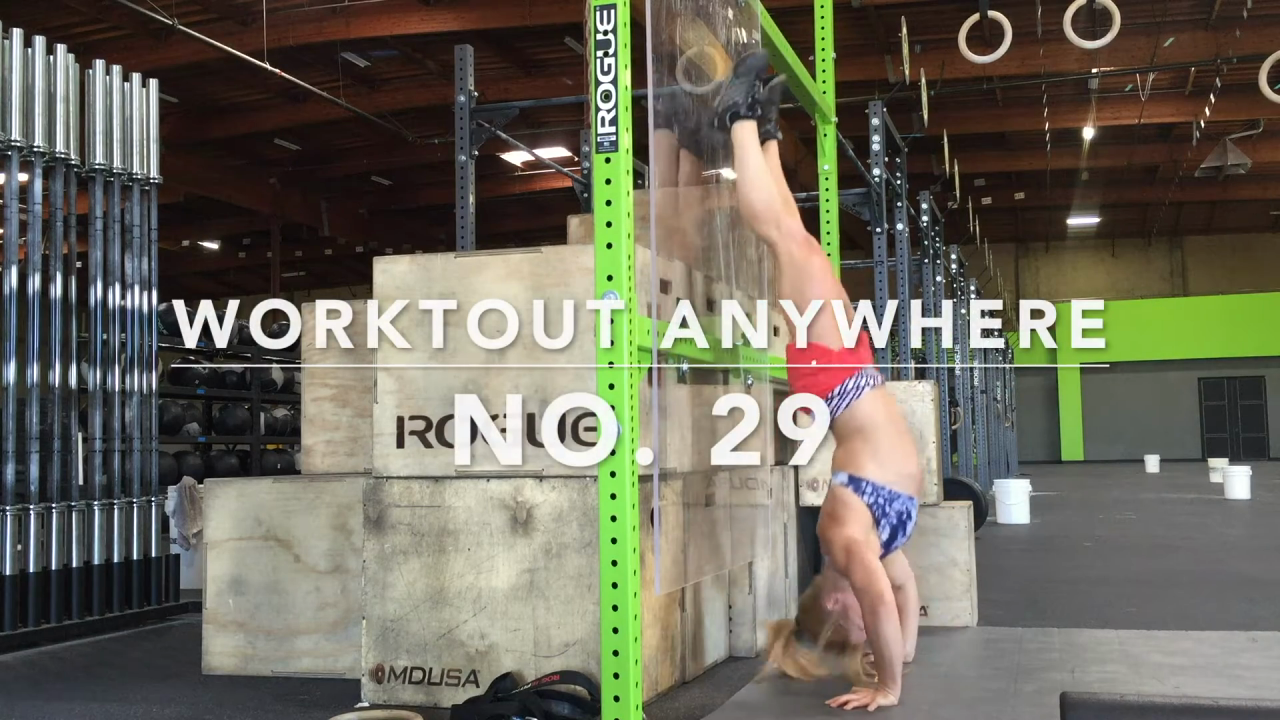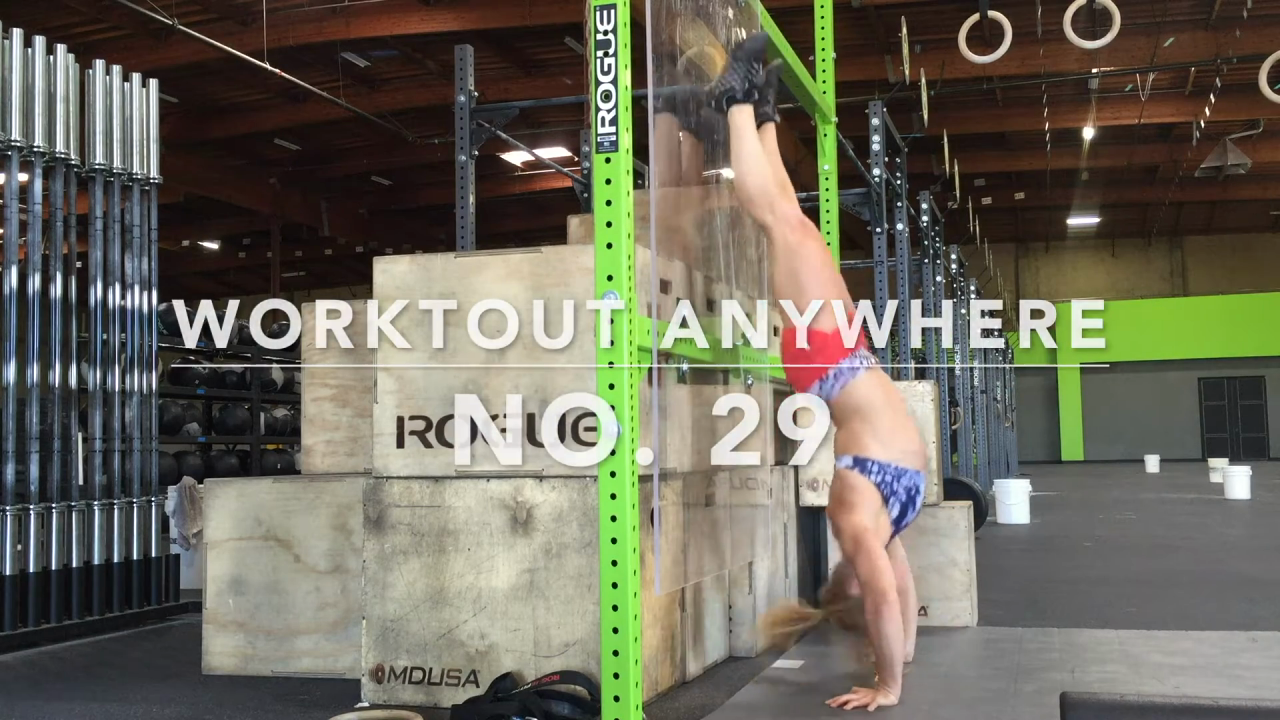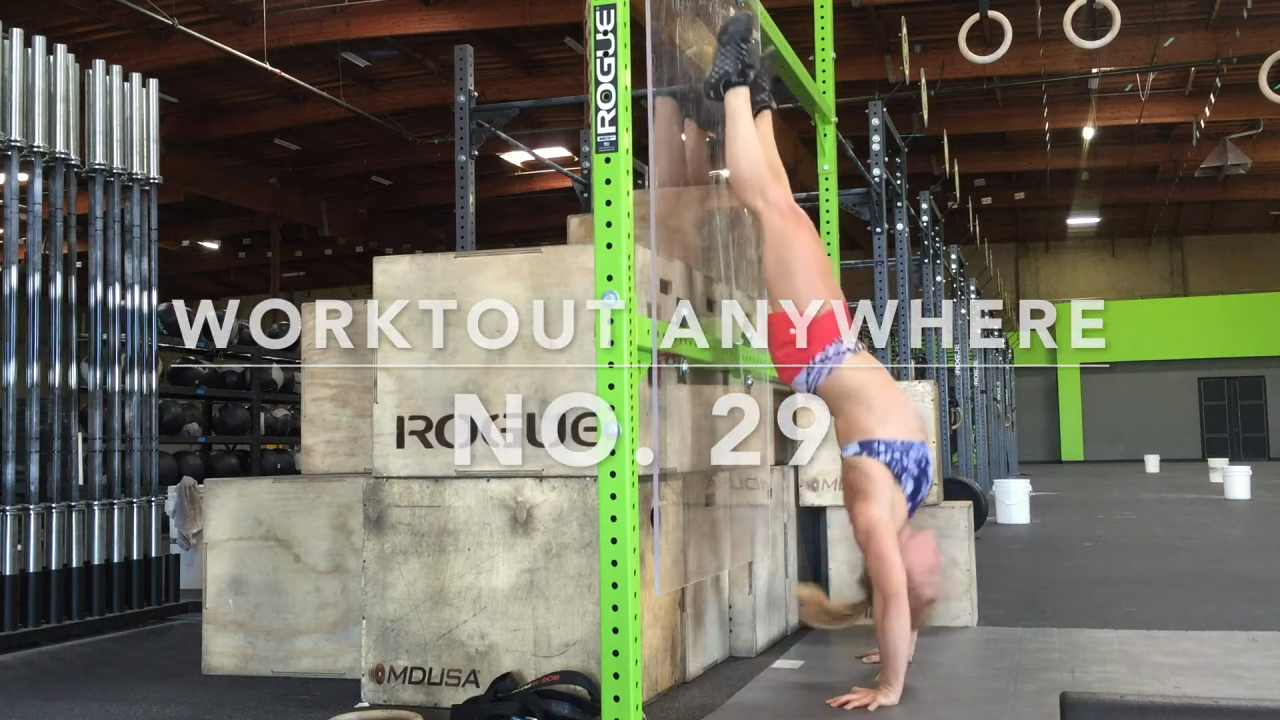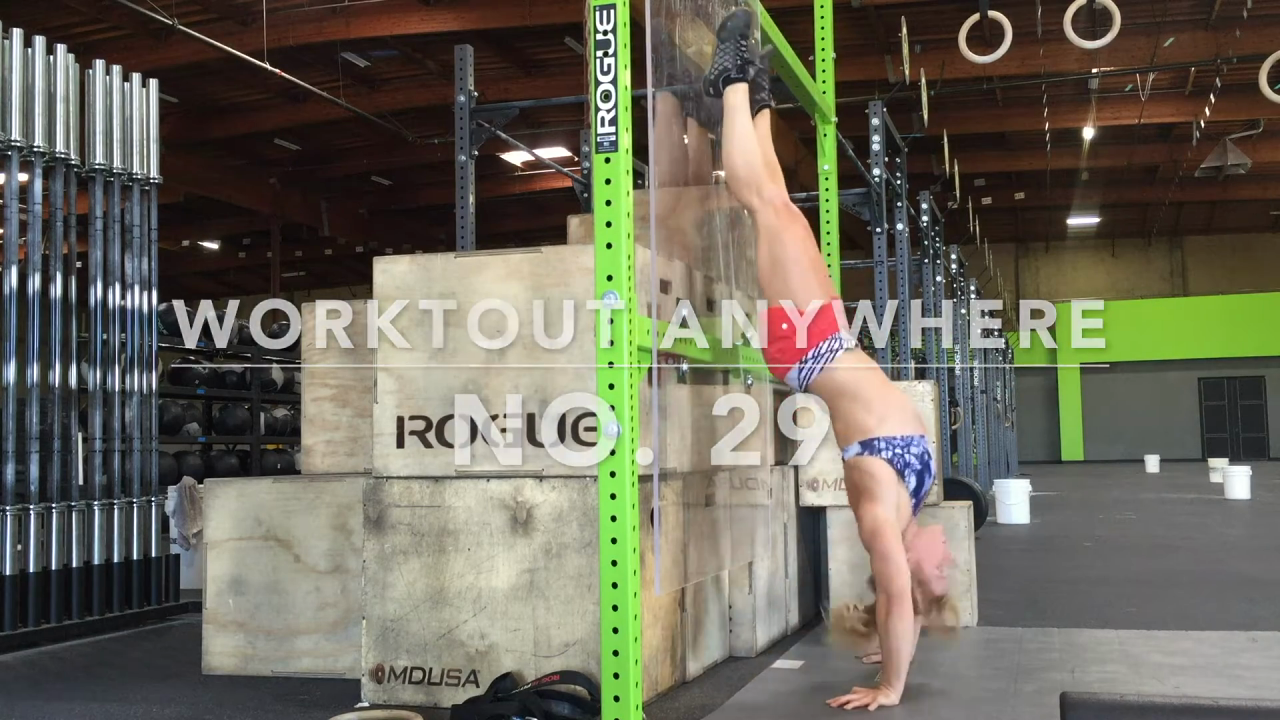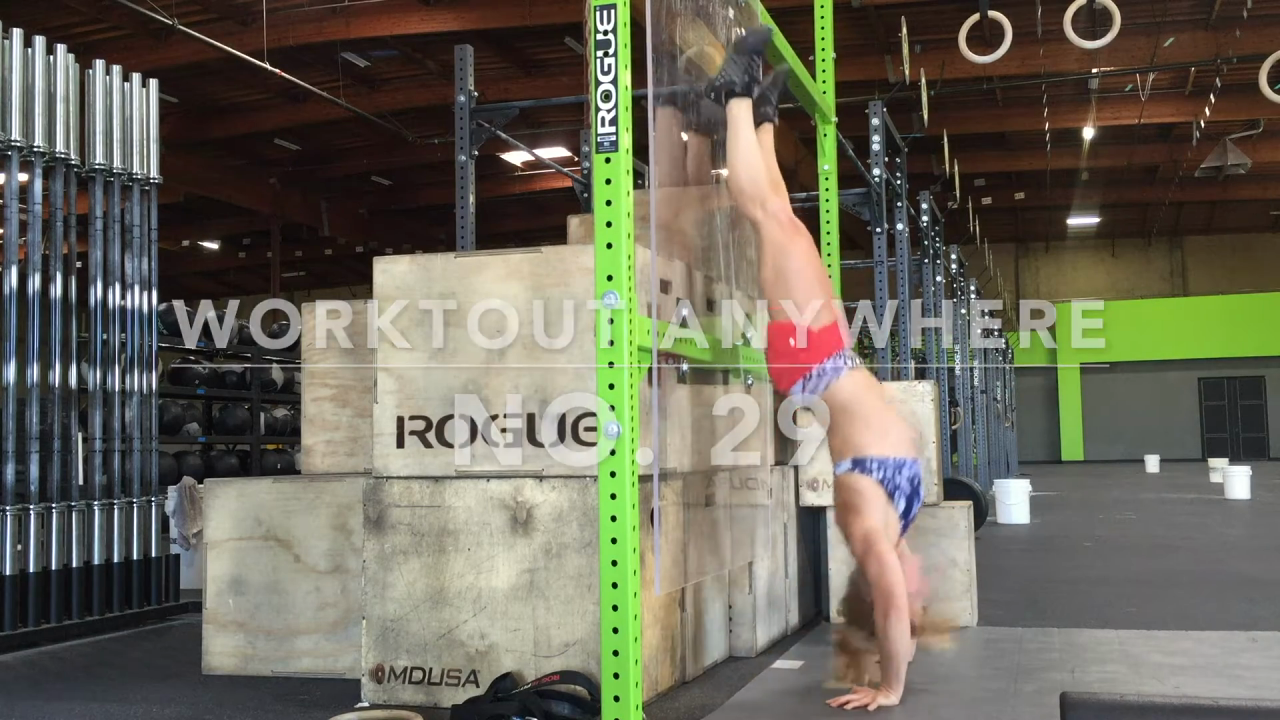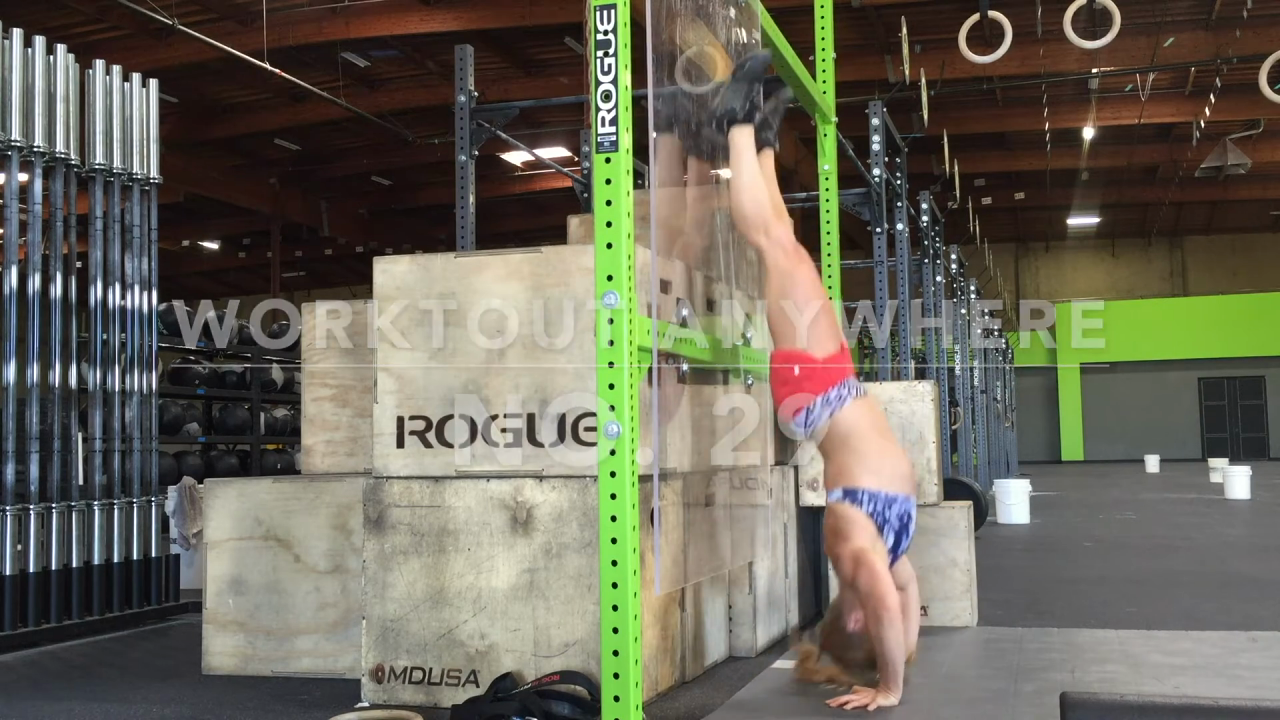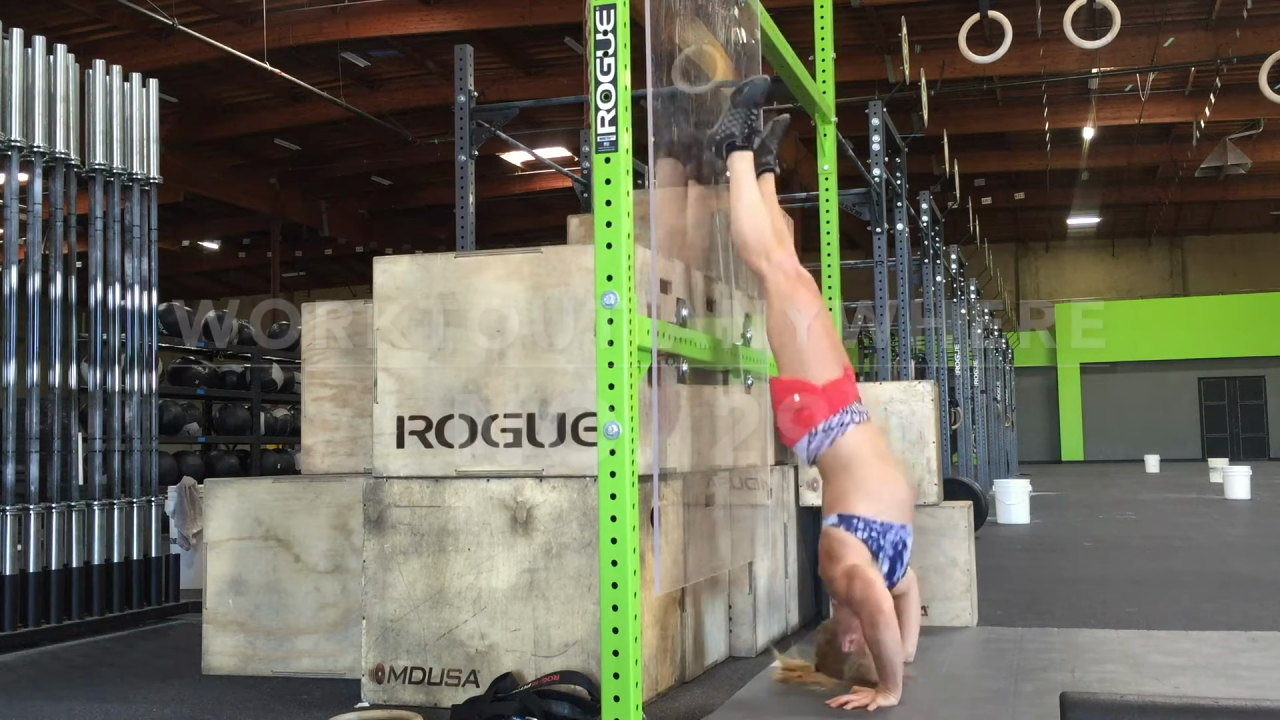
dt=0.1s
person 1, frame 1
right shoulder: (851, 529)
left wrist: (894, 670)
right wrist: (889, 687)
left hip: (841, 370)
right hip: (833, 369)
left knee: (791, 238)
right knee: (787, 237)
right ankle: (745, 115)
person 1, frame 2
left shoulder: (867, 513)
right shoulder: (860, 514)
left wrist: (895, 667)
right wrist: (888, 686)
left hip: (837, 357)
right hip: (830, 356)
left knee: (788, 223)
right knee: (784, 221)
left ankle: (756, 107)
right ankle: (742, 99)
person 1, frame 3
left shoulder: (890, 502)
right shoulder: (876, 502)
right wrist: (889, 688)
left hip: (823, 343)
right hip: (813, 345)
left knee: (780, 208)
right knee: (773, 207)
left ankle: (754, 95)
right ankle: (738, 84)
person 1, frame 4
left shoulder: (892, 502)
right shoulder: (882, 502)
right wrist: (889, 688)
left hip: (819, 341)
right hip: (810, 343)
left knee: (776, 209)
right knee: (769, 205)
left ankle: (751, 91)
right ankle: (737, 80)
person 1, frame 5
left shoulder: (877, 515)
right shoulder: (870, 515)
right wrist: (890, 689)
left hip: (822, 359)
right hip: (812, 358)
left knee: (778, 219)
right knee: (773, 217)
left ankle: (756, 107)
right ankle: (740, 95)
person 1, frame 6
left shoulder: (865, 539)
right shoulder: (858, 540)
right wrist: (889, 690)
left hip: (822, 386)
right hip: (817, 387)
left knee: (780, 245)
right knee: (777, 245)
left ankle: (758, 132)
right ankle: (741, 120)
person 1, frame 7
right shoulder: (849, 563)
left wrist: (894, 677)
right wrist: (889, 688)
left hip: (830, 407)
right hip: (822, 408)
left knee: (784, 269)
right knee: (779, 270)
right ankle: (741, 148)
